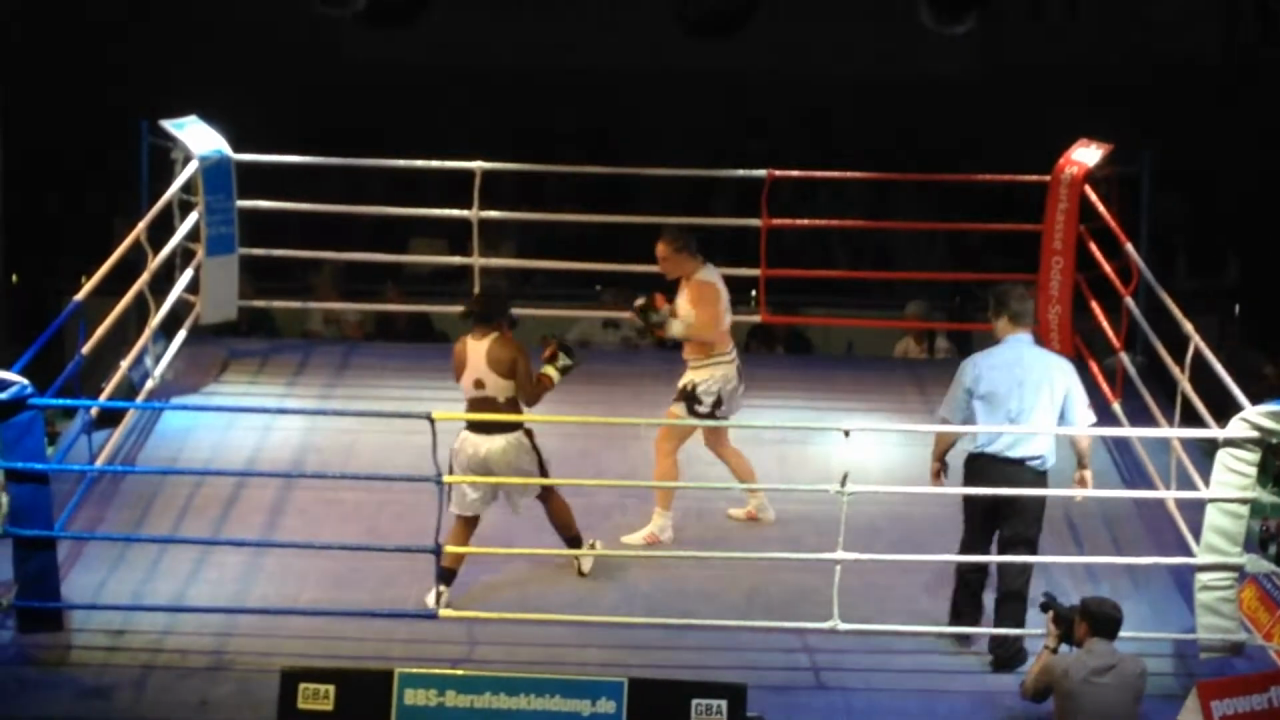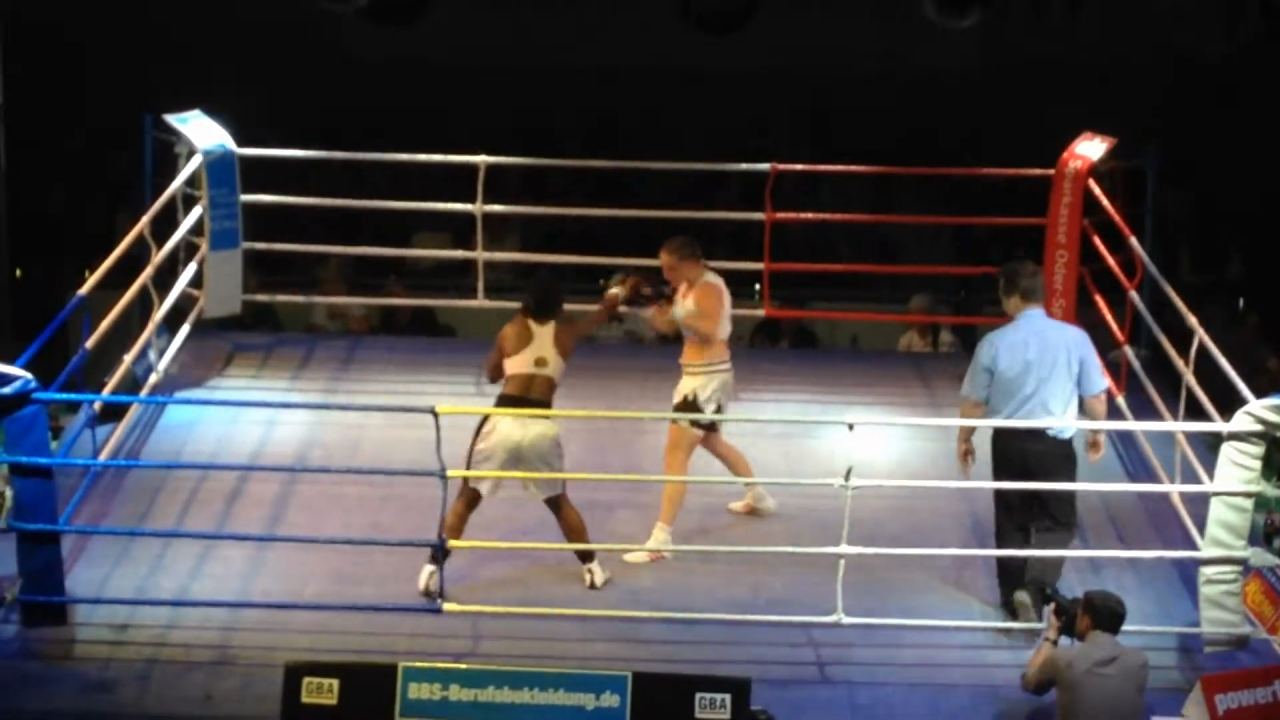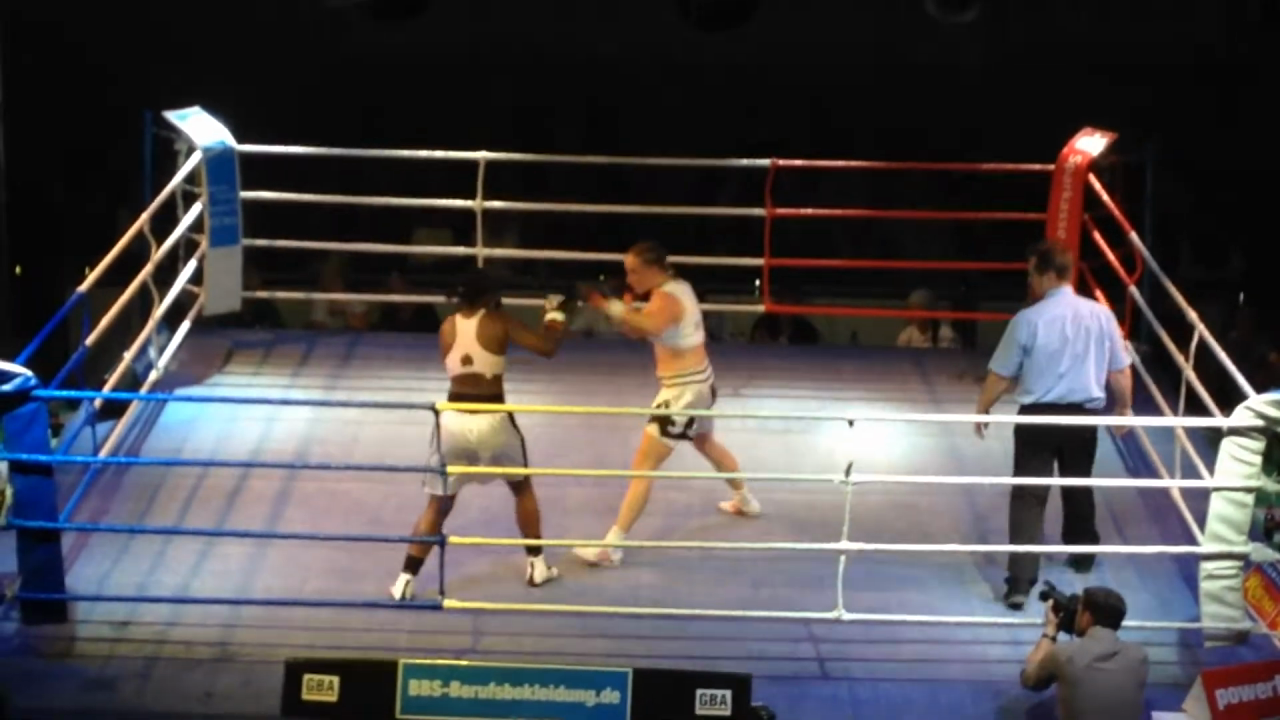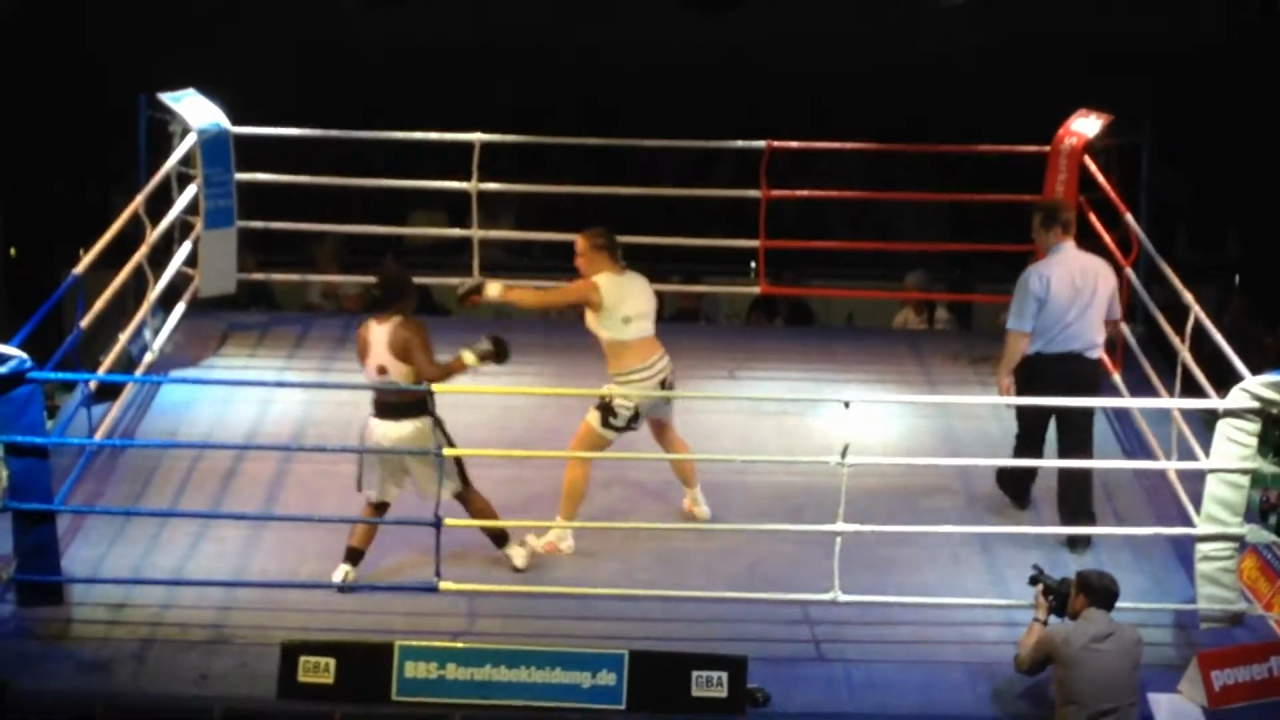
dt=0.5s
person 1, frame 1
left shoulder: (976, 364)
right shoulder: (1059, 367)
left elbow: (951, 423)
right elbow: (1080, 430)
left wrist: (938, 458)
right wrist: (1084, 466)
left hip: (982, 469)
right hip: (1029, 476)
left knee: (974, 548)
right knee: (1017, 561)
left ankle: (964, 623)
right ankle: (1006, 648)
person 1, frame 2
left shoulder: (994, 343)
right shoulder: (1074, 338)
left elbow: (975, 402)
right elbow: (1095, 396)
left wrist: (964, 440)
right wrist: (1097, 432)
left hip: (1008, 443)
right hip: (1055, 444)
left knee: (1011, 524)
right knee: (1057, 525)
left ankle: (1014, 594)
right ankle: (1032, 591)
person 1, frame 3
left shoulder: (1028, 319)
right shoulder: (1101, 314)
left elbow: (1001, 375)
right elbow: (1120, 371)
left wrist: (982, 409)
right wrist: (1124, 407)
left hip: (1037, 418)
right hip: (1084, 417)
left knee: (1027, 498)
right knee: (1078, 488)
left ankle: (1021, 580)
right ankle: (1082, 553)
person 1, frame 4
left shoulder: (1037, 274)
right shoulder: (1103, 269)
left elbow: (1020, 332)
right elbow: (1111, 321)
left wrist: (1004, 372)
left hip: (1040, 367)
right hip: (1084, 367)
left knee: (1030, 435)
right knee: (1078, 448)
left ankle: (1017, 489)
right ankle: (1079, 527)
person 2, frame 1
left shoulder: (703, 285)
right shoulder: (691, 279)
left elbow: (709, 333)
right elbow: (682, 318)
left wrist: (668, 327)
right wrist: (659, 310)
left hip: (709, 375)
right hip: (722, 369)
left knee: (665, 445)
right knee: (717, 443)
left ankle: (660, 526)
right ankle: (759, 505)
person 2, frame 2
left shoulder: (708, 288)
right shoulder: (687, 285)
left elbow: (709, 330)
right elbow: (666, 324)
left wrist: (672, 311)
right wrist: (655, 308)
left hip: (707, 380)
right hip: (702, 376)
left knee: (674, 458)
right knee: (714, 442)
left ankle: (661, 541)
right ankle: (759, 498)
person 2, frame 3
left shoulder: (667, 297)
right shoulder: (664, 291)
left elbow: (650, 326)
right elbow: (640, 327)
left wrist: (610, 307)
right wrist: (623, 310)
left hip: (684, 391)
right hip: (697, 384)
left knee: (643, 466)
right knee: (707, 444)
left ankle: (611, 546)
right ankle: (745, 499)
person 2, frame 4
left shoulder: (596, 287)
right shoulder: (640, 282)
left elbow: (542, 299)
left wrist: (492, 291)
left hip: (628, 386)
right hip: (661, 373)
left knee: (579, 455)
right knee: (666, 435)
left ankle: (562, 535)
right ankle: (697, 502)
person 3, frame 1
left shoulder: (460, 347)
right shoulder: (511, 347)
right elbow: (529, 398)
right wrist: (553, 368)
left hip: (472, 440)
right hip: (509, 440)
left knee: (464, 521)
right knee: (548, 493)
left ankle: (440, 590)
right ankle: (581, 555)
person 3, frame 2
left shoulder: (511, 331)
right shoulder: (568, 331)
left elbow: (492, 375)
right elbow: (603, 313)
right wrist: (621, 290)
left hip: (503, 424)
right hip: (542, 428)
left knee: (467, 499)
right knee: (558, 502)
left ankle: (433, 570)
right ankle: (592, 569)
person 3, frame 3
left shoulder: (447, 326)
right shoulder: (499, 322)
right elbow: (547, 347)
right wrist: (557, 312)
left hip: (453, 421)
right hip: (493, 421)
left knee: (437, 505)
right knee: (522, 489)
left ankle: (406, 580)
right ankle: (536, 565)
person 3, frame 4
left shoulder: (364, 332)
right shoulder: (410, 330)
right elbow: (432, 374)
right wrist: (474, 356)
left hip: (380, 427)
right hip: (416, 427)
left knee: (374, 505)
right knee: (465, 493)
left ankle: (346, 568)
right ankle: (512, 552)
